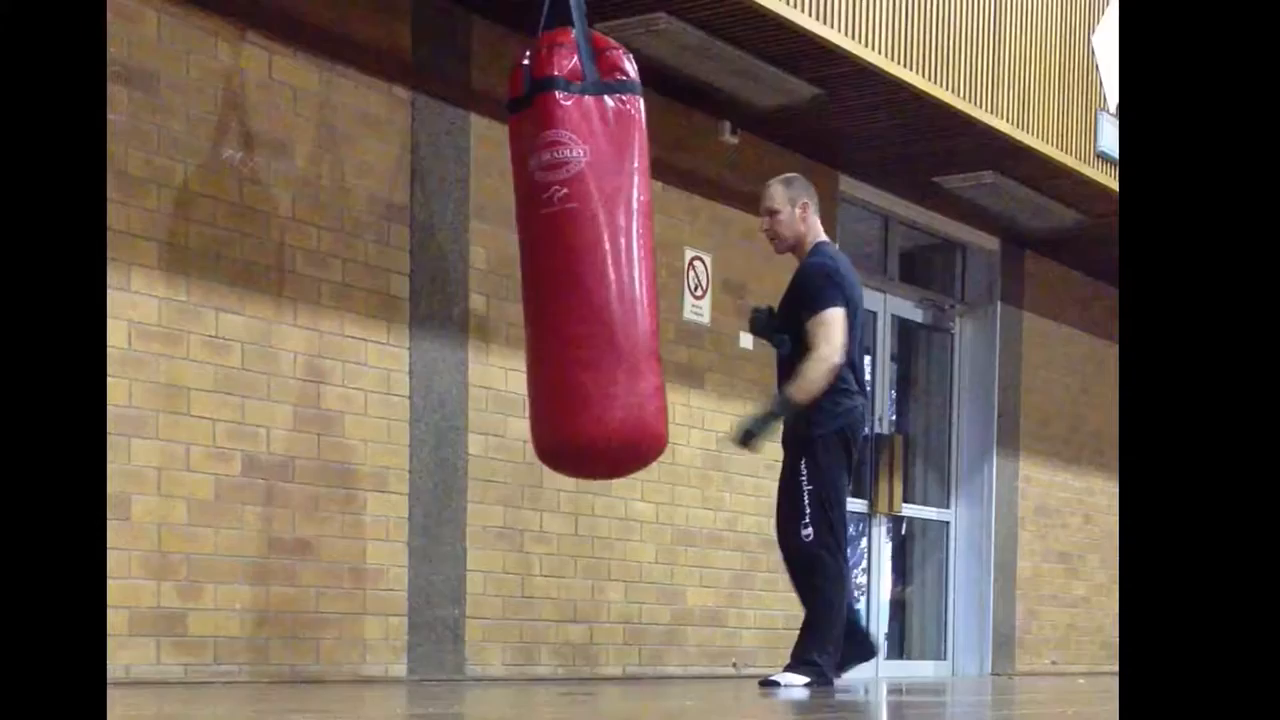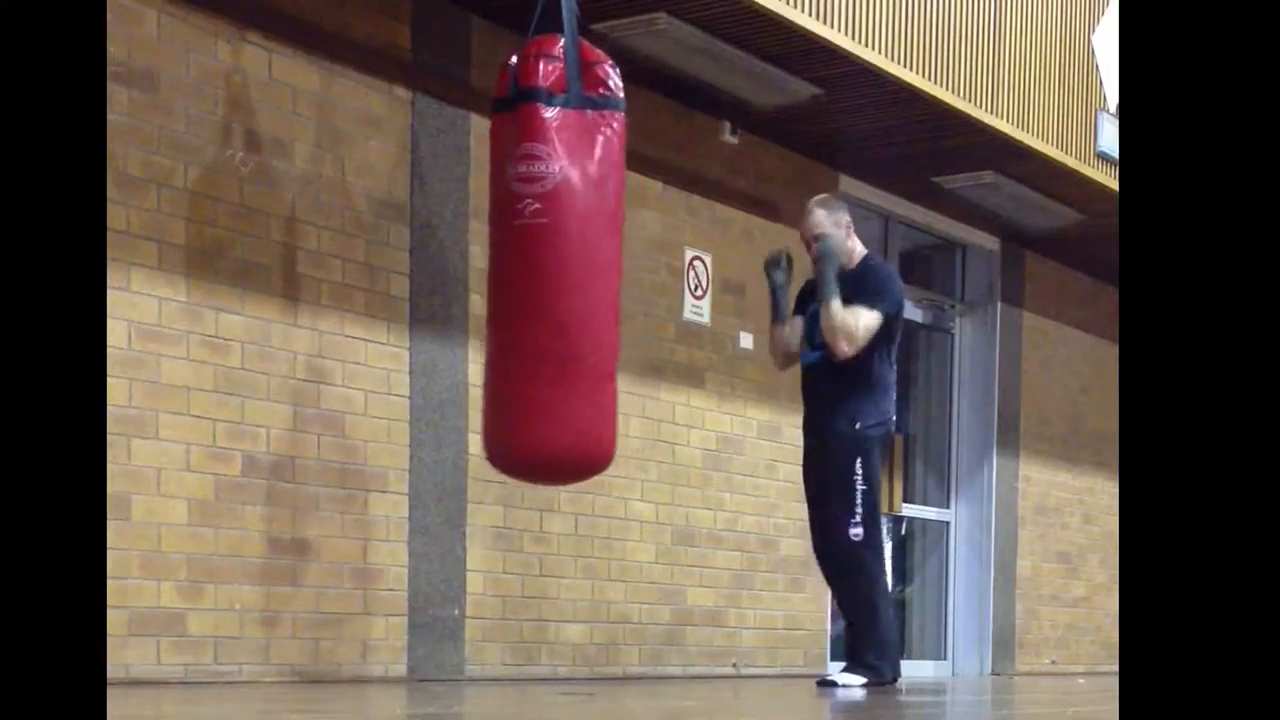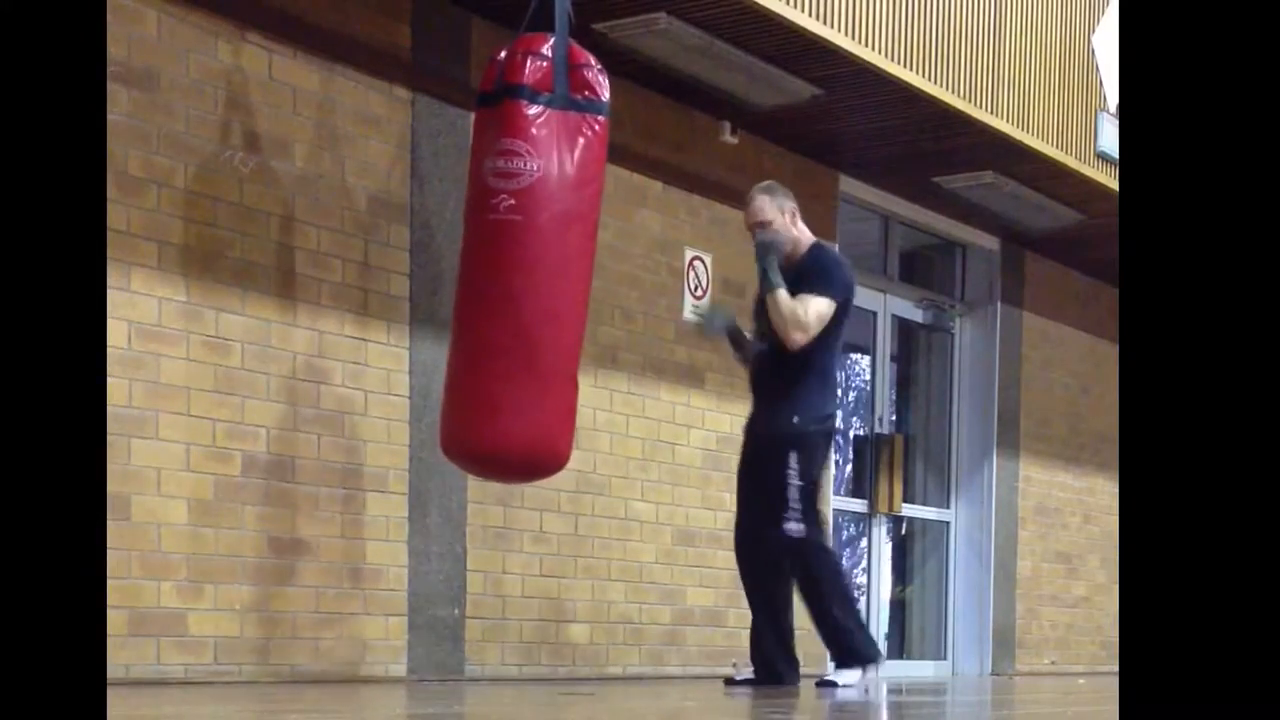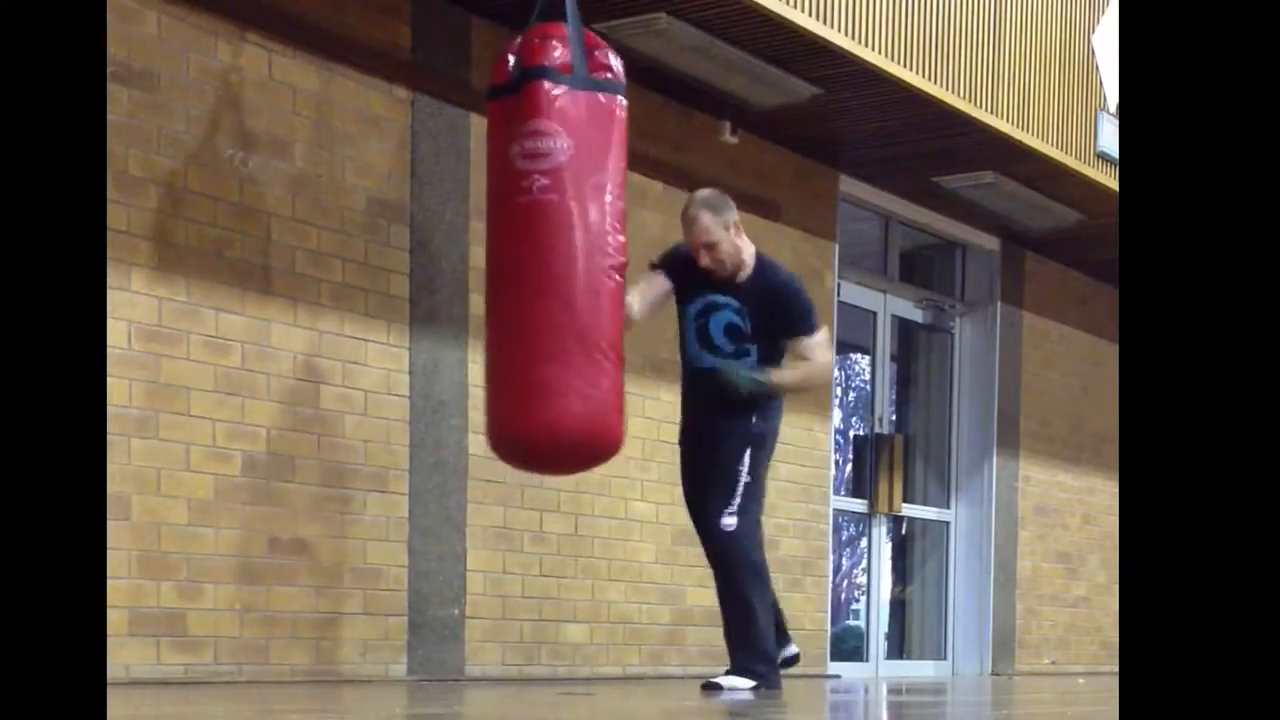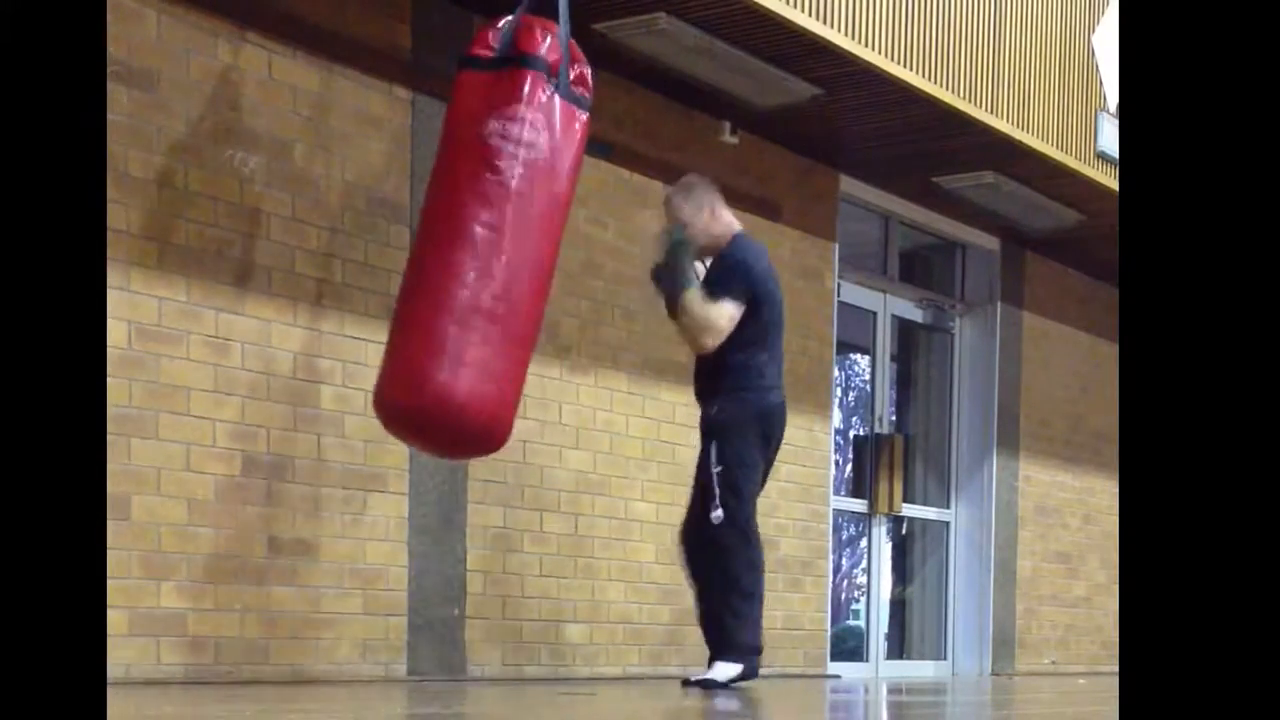
dt=0.7s
person 1, frame 1
left shoulder: (817, 270)
right shoulder: (829, 267)
left elbow: (827, 357)
left wrist: (769, 416)
right wrist: (773, 329)
left hip: (821, 424)
right hip: (822, 424)
left knee: (813, 541)
right knee: (808, 538)
left ankle: (813, 660)
right ankle: (846, 640)
person 1, frame 2
left shoulder: (878, 279)
right shoulder: (815, 290)
left elbow: (843, 343)
right elbow: (783, 355)
left wrist: (830, 273)
right wrist: (777, 293)
left hip: (857, 428)
right hip: (821, 429)
left knee: (853, 542)
right knee: (834, 545)
left ankle: (870, 662)
right ankle: (881, 660)
person 1, frame 3
left shoulder: (825, 267)
right shoulder: (774, 279)
left elbow: (796, 334)
left wrist: (770, 270)
right wrist: (733, 331)
left hip: (801, 420)
right hip: (766, 420)
left knee: (796, 535)
right knee: (754, 539)
left ankle: (857, 653)
right ankle: (774, 661)
person 1, frame 4
left shoulder: (779, 289)
right shoulder: (685, 265)
left elbow: (819, 366)
right elbow: (637, 303)
left wrist: (762, 382)
right wrist: (619, 303)
left hip: (745, 425)
right hip: (699, 423)
left knee: (730, 532)
right knee: (719, 538)
left ankle: (756, 664)
right ankle: (775, 639)
person 1, frame 5
left shoulder: (734, 261)
right shoulder: (737, 259)
left elbow: (709, 337)
right elbow: (706, 337)
left wrist: (685, 269)
right wrist: (674, 297)
left hip: (737, 412)
right hip: (751, 411)
left knee: (726, 527)
right knee: (702, 531)
left ankle: (738, 651)
right ankle: (731, 652)
